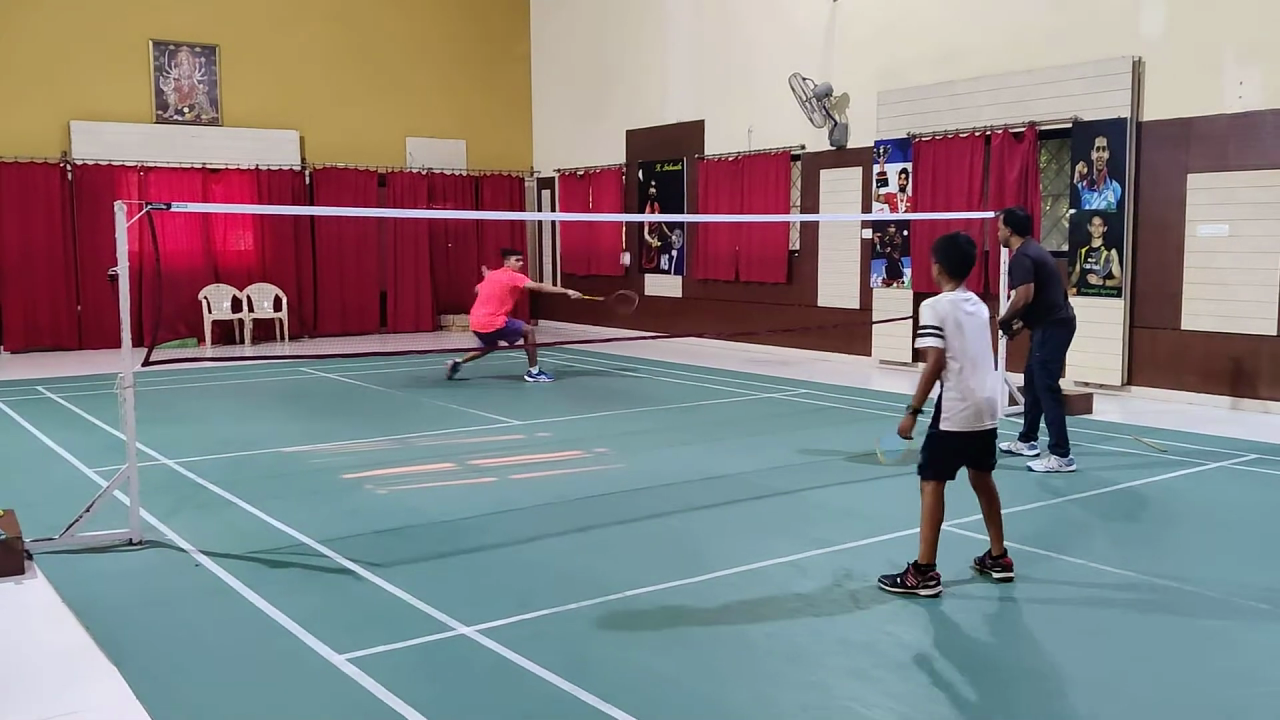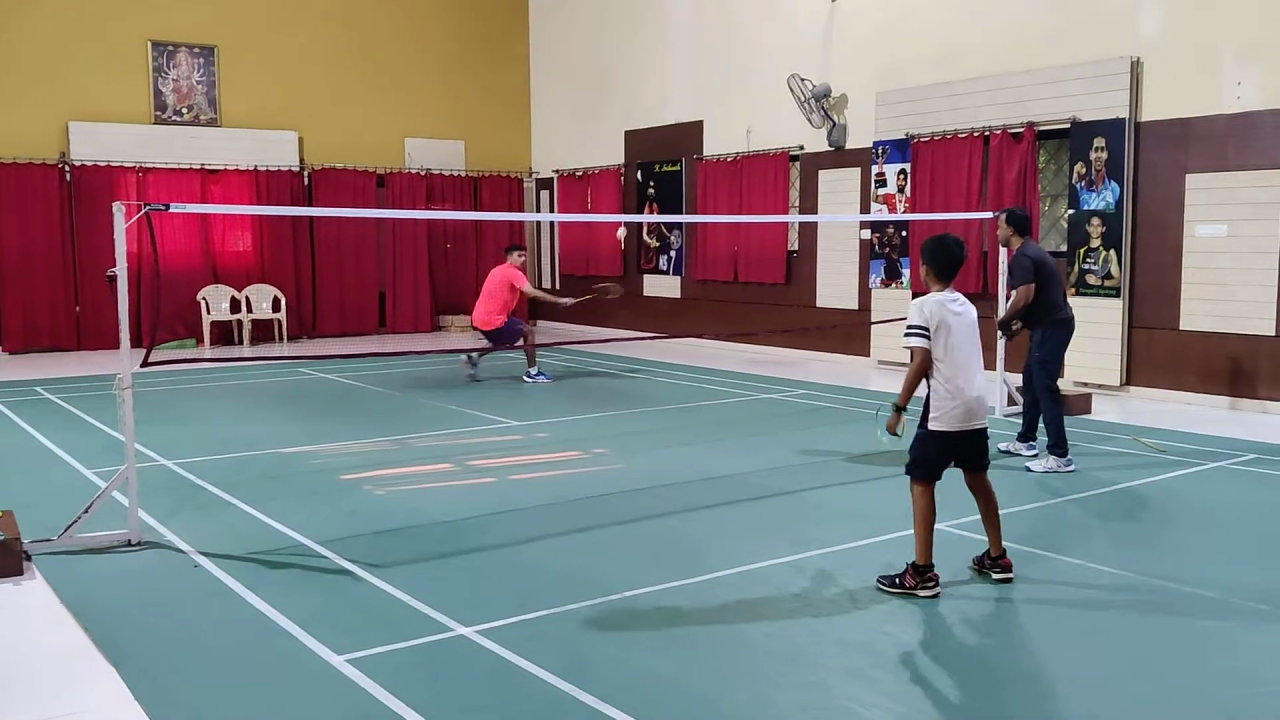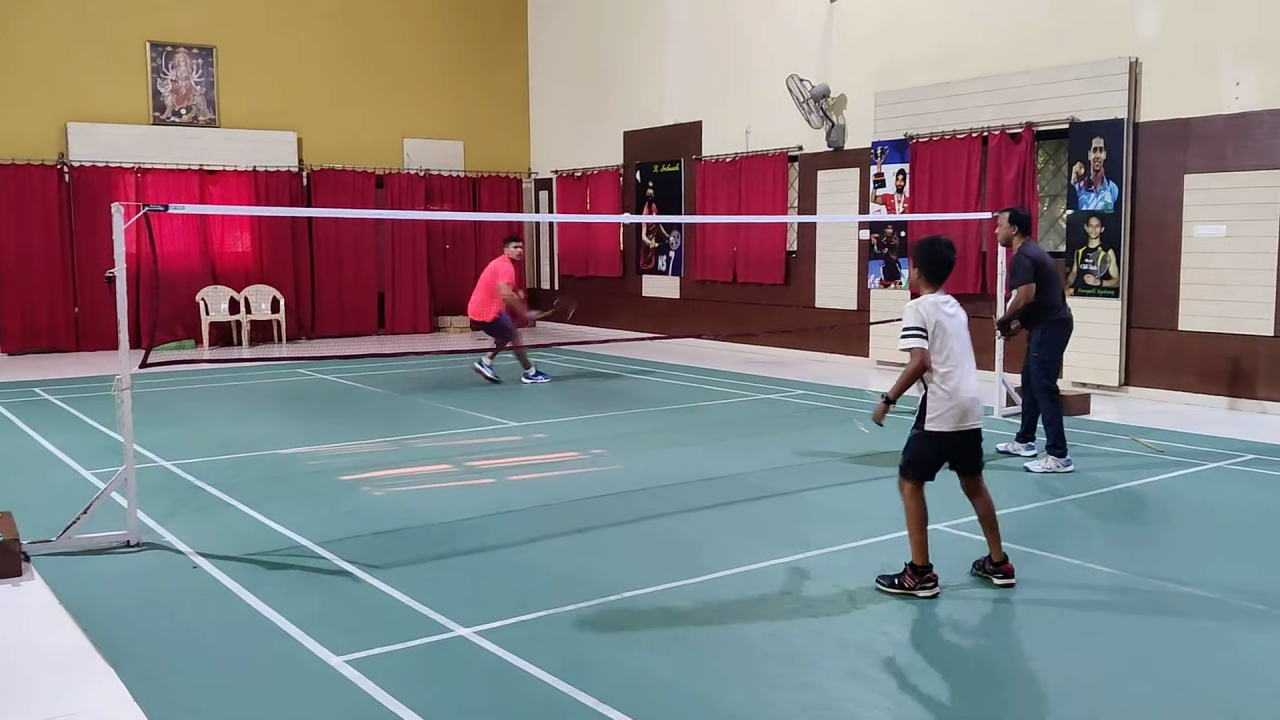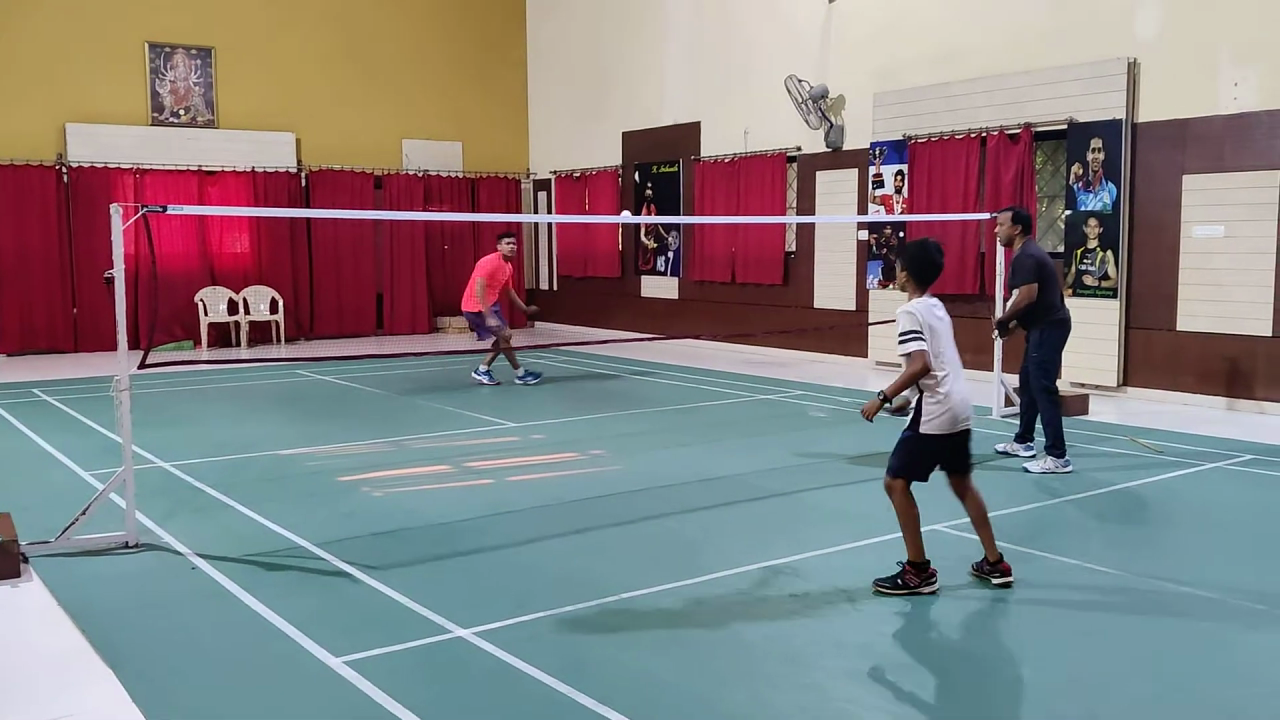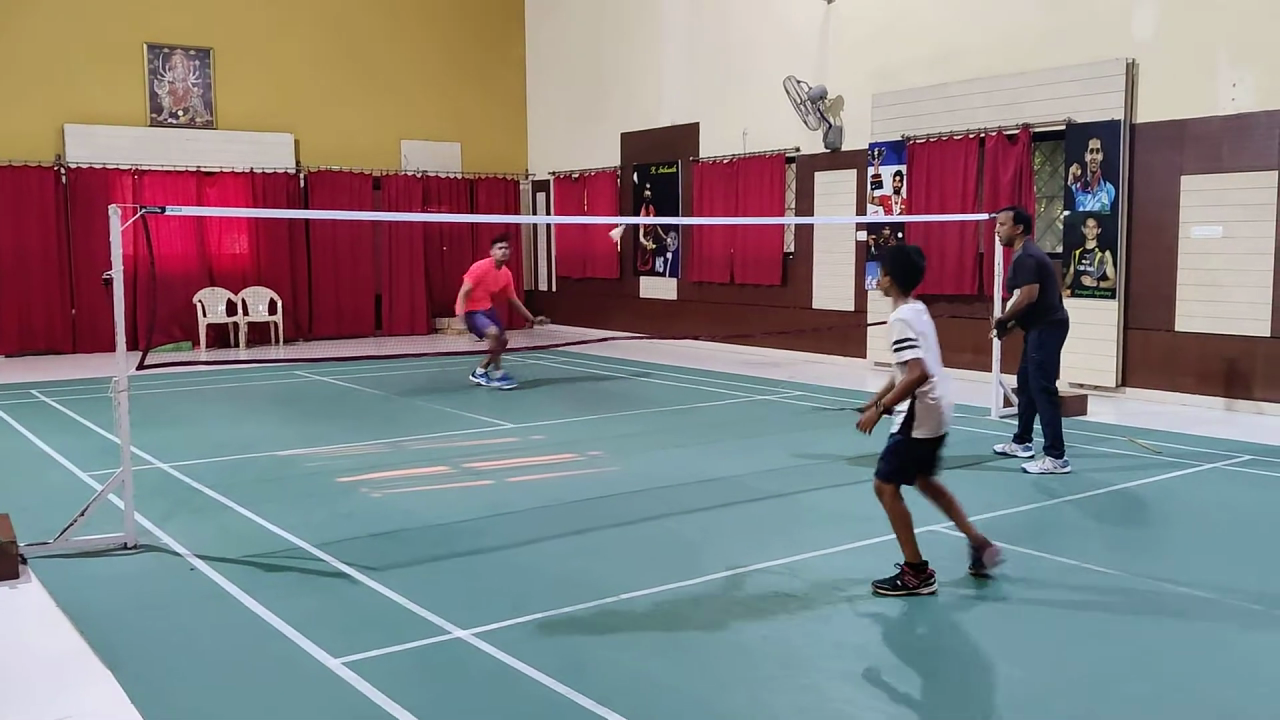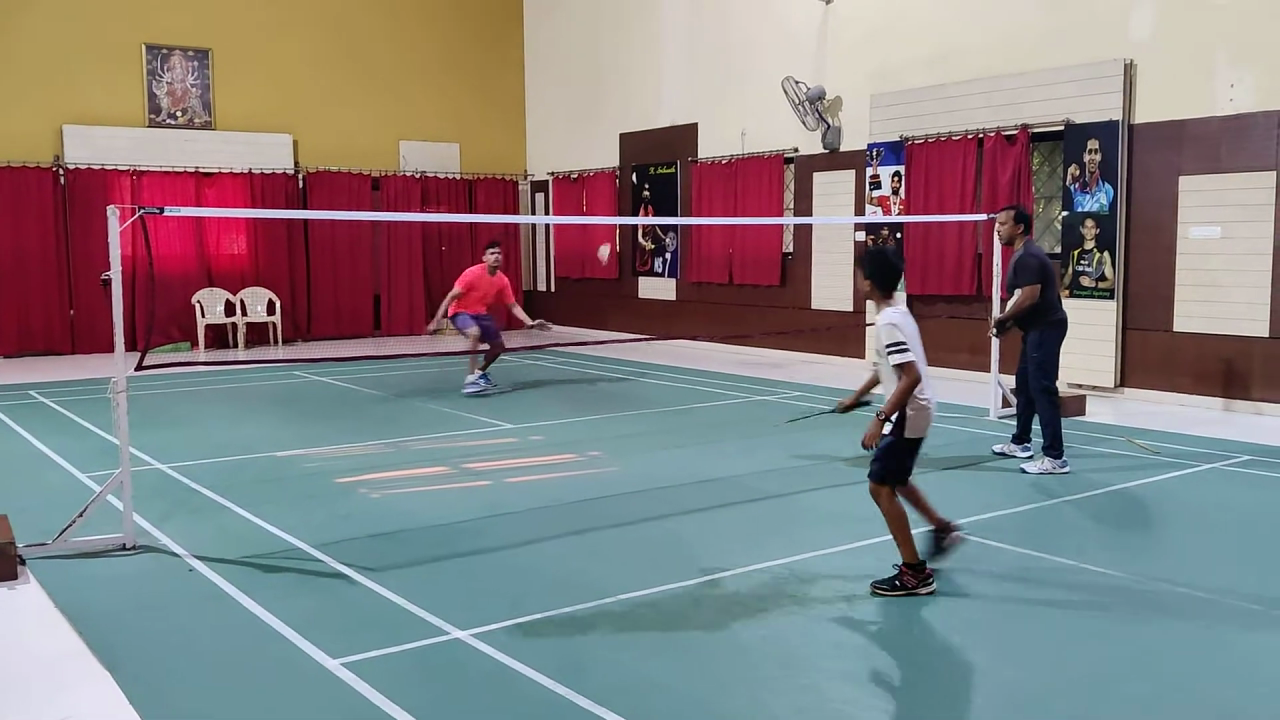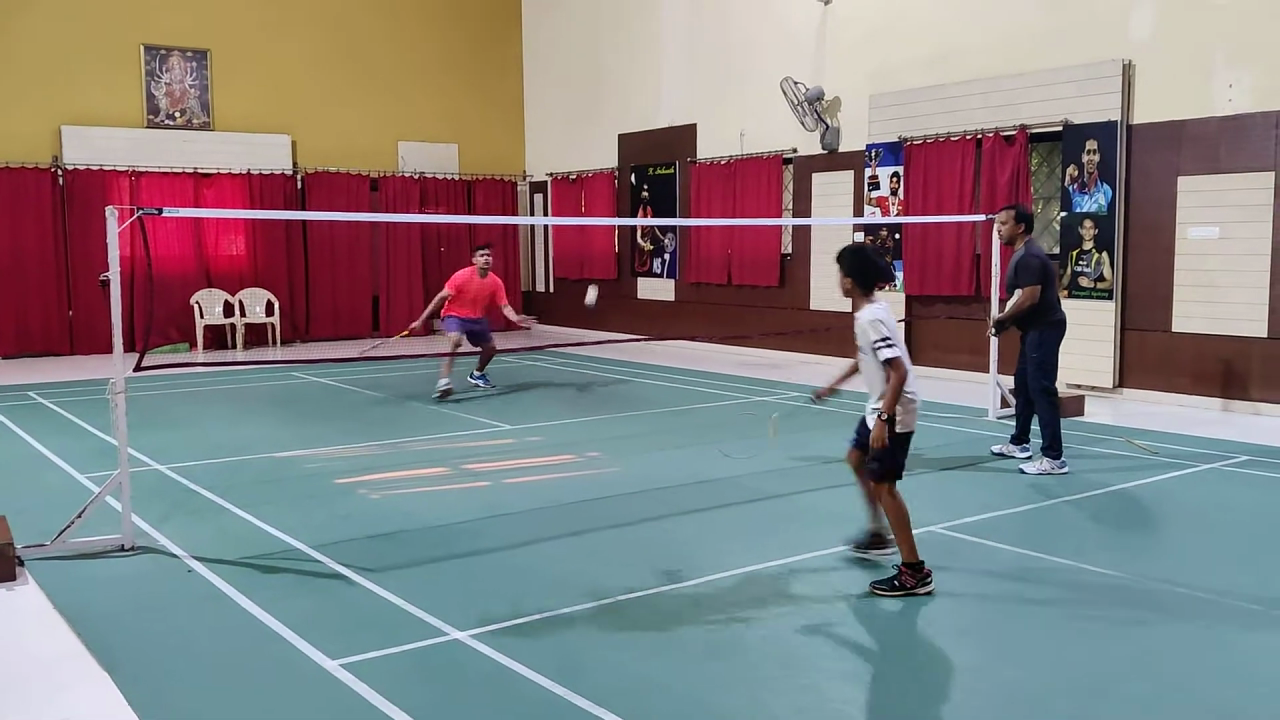
dt=0.1s
person 1, frame 1
left shoulder: (935, 306)
right shoulder: (979, 305)
left elbow: (934, 363)
left wrist: (912, 410)
left hip: (955, 412)
right hip: (987, 407)
left knee: (932, 484)
right knee: (982, 479)
left ankle: (924, 572)
right ankle: (998, 557)
person 1, frame 2
left shoulder: (923, 306)
right shoulder: (966, 306)
left elbow: (921, 362)
left wrist: (898, 407)
left hip: (944, 412)
right hip: (977, 406)
left knee: (921, 485)
right knee: (978, 479)
left ankle: (922, 573)
right ankle: (997, 558)
person 1, frame 3
left shoulder: (917, 308)
right shoulder: (954, 307)
left elbow: (918, 363)
left wrist: (887, 400)
left hip: (940, 412)
right hip: (970, 409)
left knee: (909, 484)
right knee: (973, 483)
left ankle: (920, 573)
right ankle: (998, 563)
person 1, frame 4
left shoulder: (910, 312)
right shoulder: (937, 308)
left elbow: (920, 366)
left wrist: (883, 398)
left hip: (933, 415)
right hip: (958, 410)
left knee: (896, 483)
right knee: (962, 483)
left ankle: (919, 571)
right ankle: (994, 563)
person 1, frame 5
left shoulder: (902, 320)
right shoulder: (917, 311)
left elbow: (916, 374)
left wrist: (877, 408)
right wrist: (881, 398)
left hip: (921, 416)
right hip: (931, 413)
left knee: (885, 486)
right knee: (925, 481)
left ankle: (916, 571)
right ankle: (980, 546)
person 1, frame 6
left shoulder: (888, 322)
right shoulder: (897, 312)
left elbow: (912, 376)
left wrist: (881, 418)
right wrist: (857, 395)
left hip: (906, 415)
right hip: (908, 412)
left knee: (880, 487)
right knee: (892, 478)
left ankle: (914, 572)
right ankle: (941, 527)
person 1, frame 7
left shoulder: (872, 319)
right shoulder: (870, 312)
left elbow: (900, 372)
left wrist: (884, 421)
right wrist: (836, 382)
left hip: (894, 416)
right hip: (881, 409)
left knee: (883, 485)
right knee: (857, 460)
left ankle: (914, 573)
right ankle: (878, 533)
person 2, frame 1
left shoulder: (1021, 257)
right shoulder: (1033, 251)
left elbow: (1024, 297)
left wrist: (1004, 320)
right wrist: (1021, 322)
left hip: (1052, 327)
right hip: (1051, 324)
left knee: (1047, 388)
right knee: (1033, 382)
left ankle: (1061, 456)
right ankle: (1027, 440)
person 2, frame 2
left shoulder: (1021, 257)
right shoulder: (1032, 251)
left elbow: (1024, 298)
left wrist: (1004, 321)
right wrist: (1020, 323)
left hip: (1051, 328)
right hip: (1050, 325)
left knee: (1045, 388)
right knee: (1031, 382)
left ankle: (1059, 456)
right ankle: (1026, 440)
person 2, frame 3
left shoulder: (1022, 257)
right shoulder: (1030, 252)
left elbow: (1025, 297)
left wrist: (1004, 320)
right wrist: (1017, 324)
left hip: (1050, 328)
right hip: (1046, 326)
left knee: (1044, 388)
right knee: (1030, 383)
left ankle: (1058, 456)
right ankle: (1025, 441)
person 2, frame 4
left shoulder: (1024, 256)
right shoulder: (1029, 252)
left elbow: (1027, 297)
left wrist: (1003, 320)
right wrist: (1014, 323)
left hip: (1048, 328)
right hip: (1044, 326)
left knee: (1043, 389)
right knee: (1028, 383)
left ankle: (1057, 457)
right ankle: (1023, 441)
person 2, frame 5
left shoulder: (1026, 257)
right shoulder: (1025, 254)
left elbow: (1028, 298)
left wrist: (1002, 320)
right wrist: (1009, 324)
left hip: (1046, 329)
right hip: (1039, 328)
left knee: (1042, 389)
right knee: (1026, 384)
left ankle: (1055, 457)
right ankle: (1022, 442)
person 2, frame 6
left shoulder: (1027, 256)
right shoulder: (1024, 254)
left elbow: (1029, 298)
left wrist: (1001, 319)
right wrist: (1008, 322)
left hip: (1045, 329)
right hip: (1037, 329)
left knee: (1042, 390)
right knee: (1024, 385)
left ankle: (1054, 457)
right ankle: (1020, 442)
person 2, frame 7
left shoulder: (1028, 257)
right shoulder: (1023, 255)
left elbow: (1029, 298)
left wrist: (1001, 319)
right wrist: (1006, 321)
left hip: (1044, 330)
right hip: (1034, 330)
left knee: (1042, 390)
right knee: (1023, 385)
left ankle: (1053, 458)
right ankle: (1019, 442)
